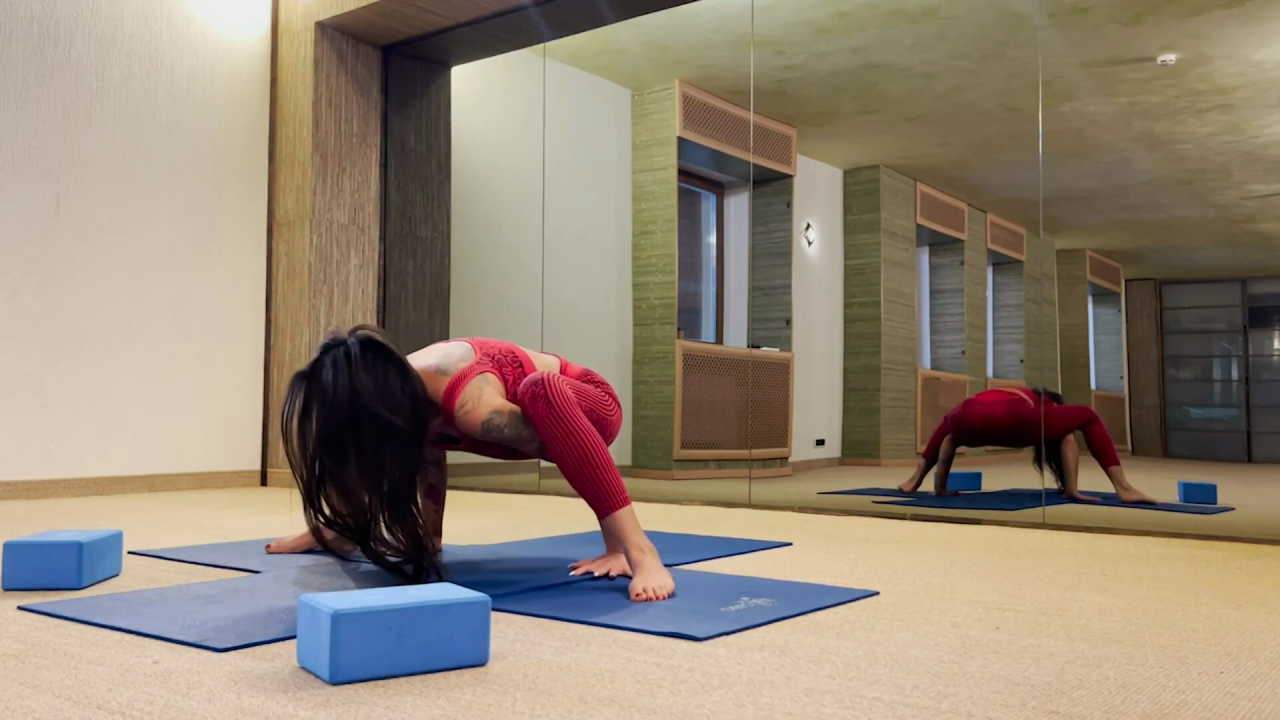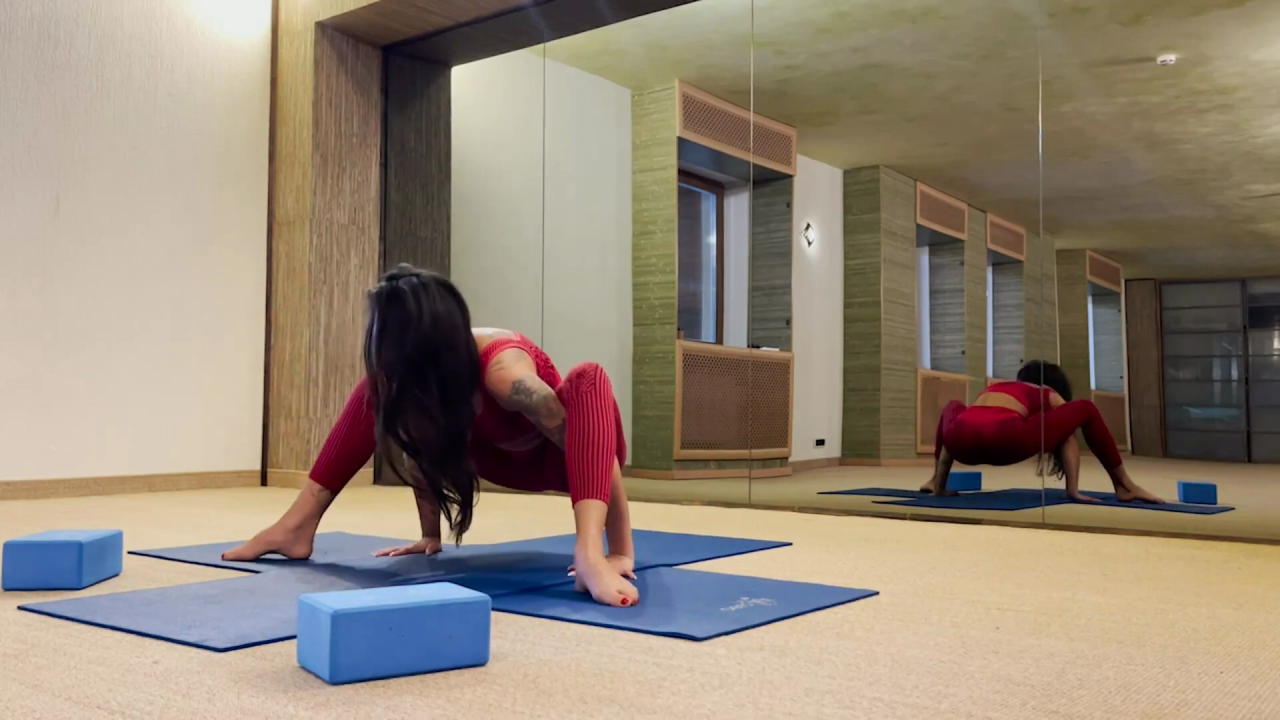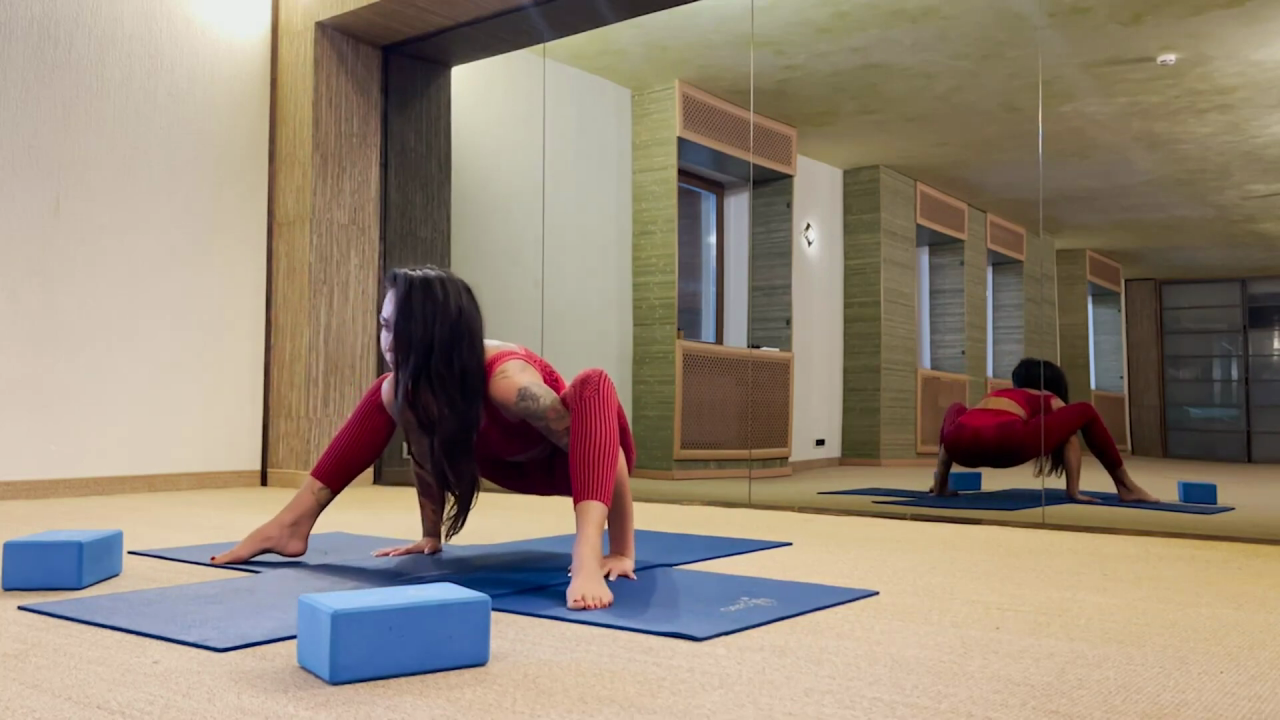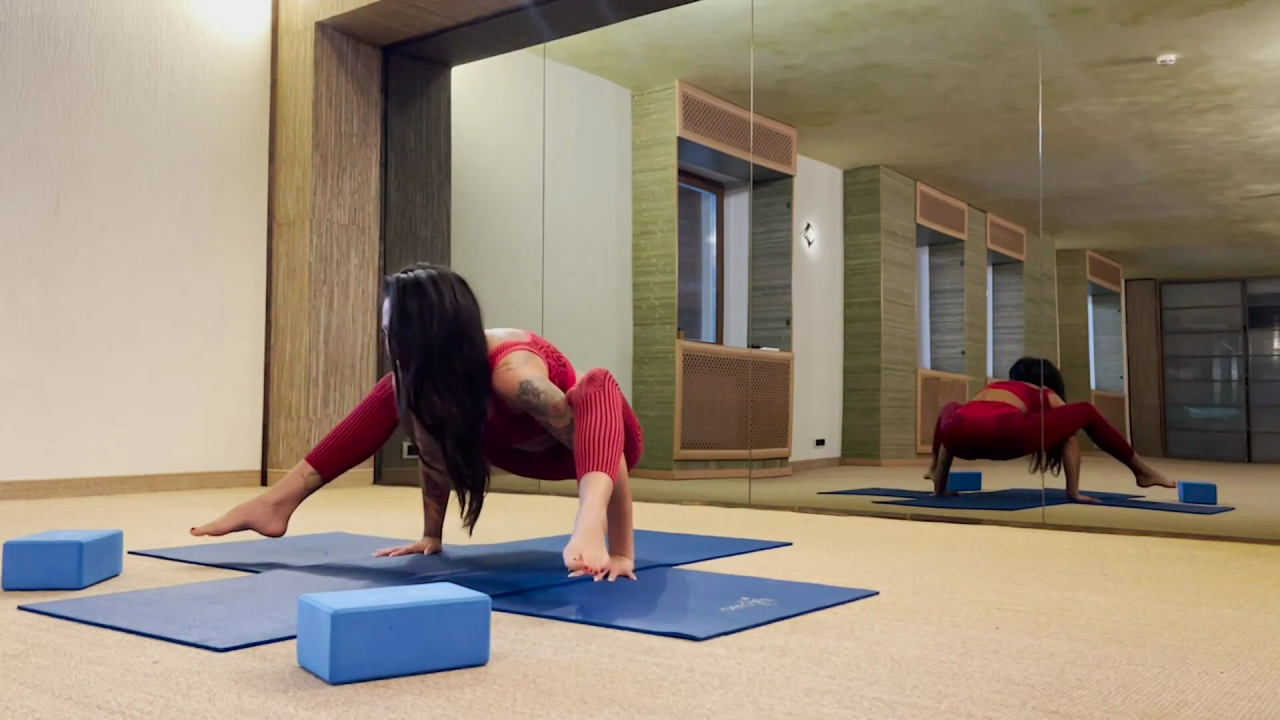
dt=1s
person 1, frame 1
left shoulder: (470, 405)
right shoulder: (398, 391)
left elbow: (571, 452)
right elbow: (430, 453)
left wrist: (626, 549)
right wrist: (430, 535)
left hip: (585, 406)
right hip: (527, 419)
left knee: (542, 391)
left ankle: (640, 551)
right ankle: (338, 532)
person 1, frame 2
left shoulder: (504, 372)
right shoulder: (404, 378)
left elbow: (600, 454)
right elbow: (418, 449)
left wrist: (620, 553)
right wrist: (430, 536)
left hip: (564, 457)
right hip: (506, 457)
left knee: (587, 380)
right knee: (374, 394)
left ankle: (590, 554)
right ankle: (299, 527)
person 1, frame 3
left shoulder: (507, 381)
right shoulder: (402, 388)
left elbow: (609, 454)
right elbow: (427, 455)
left wrist: (621, 553)
right wrist: (430, 536)
left hip: (572, 462)
right hip: (514, 464)
left knee: (593, 386)
right knee: (384, 397)
left ankle: (587, 556)
right ankle: (294, 524)
person 1, frame 4
left shoulder: (512, 373)
right shoulder: (417, 378)
left elbow: (603, 452)
right elbow: (434, 450)
left wrist: (622, 553)
right wrist: (431, 535)
left hip: (590, 442)
right hip: (526, 450)
left knee: (598, 386)
right knee: (393, 395)
left ankle: (589, 523)
right ankle: (278, 503)
person 2, frame 1
right shoulder: (1049, 407)
left elbow: (949, 439)
right elbow: (1067, 438)
left wrist: (940, 486)
right wrist: (1072, 488)
left hip: (970, 419)
right hip: (1012, 419)
left knee: (950, 422)
right knee: (1088, 418)
left ankle: (914, 481)
right ankle: (1123, 488)
person 2, frame 2
left shoulder: (993, 388)
right shoulder: (1052, 396)
right elbow: (1068, 438)
left wrist: (940, 485)
right wrist: (1073, 490)
left hip: (962, 440)
right hip: (1006, 438)
left knee: (952, 408)
right knee: (1086, 409)
left ankle: (935, 480)
right ankle: (1124, 486)
person 2, frame 3
left shoulder: (995, 395)
right shoulder: (1052, 401)
left elbow: (949, 438)
right elbow: (1070, 440)
left wrist: (939, 485)
right wrist: (1074, 491)
left hip: (962, 443)
right hip: (1007, 442)
left knee: (956, 410)
right knee: (1085, 412)
left ankle: (942, 485)
right ankle: (1125, 486)
person 2, frame 4
left shoulder: (991, 387)
right shoulder: (1048, 396)
right elbow: (1070, 439)
left wrist: (940, 487)
right wrist: (1073, 491)
left hip: (961, 435)
right hip: (1005, 434)
left knee: (951, 409)
right knee: (1086, 412)
left ankle: (933, 470)
right ankle: (1141, 472)
